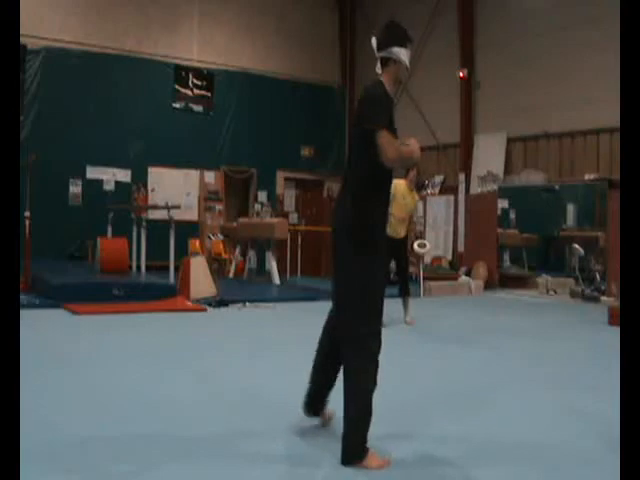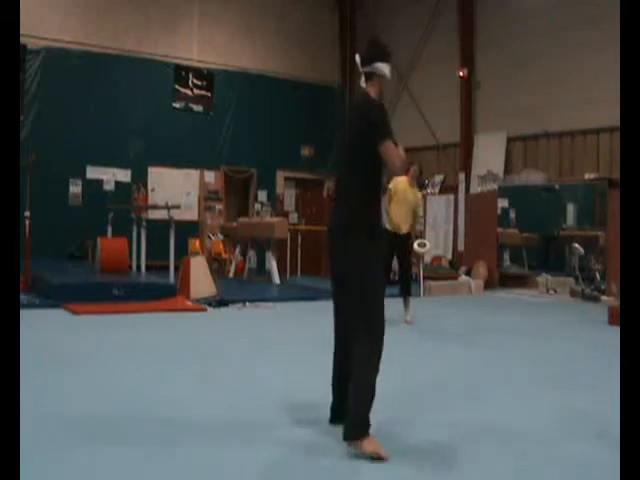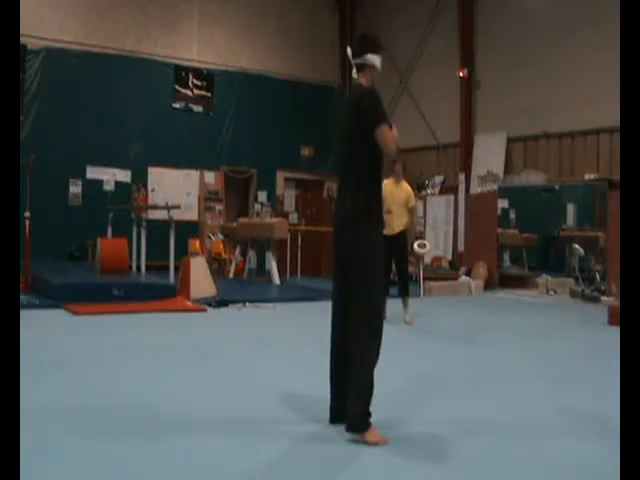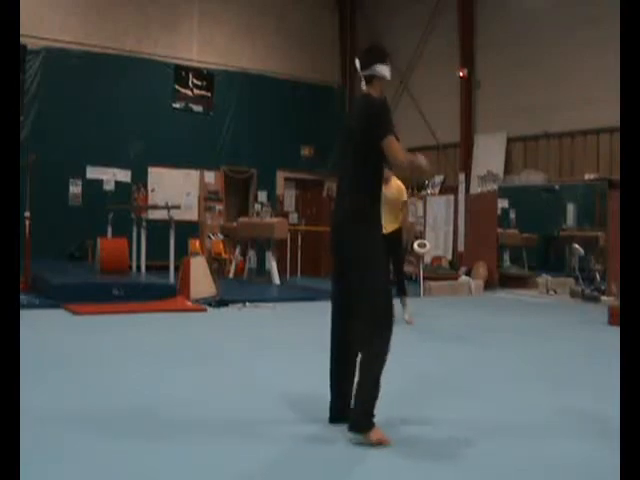
dt=0.3s
person 1, frame 1
left shoulder: (375, 96)
right shoulder: (378, 97)
right elbow: (390, 156)
left wrist: (404, 153)
right wrist: (412, 151)
left hip: (353, 222)
right hip: (362, 226)
left knee: (342, 316)
right knee: (363, 331)
left ankle: (315, 400)
right ankle: (355, 449)
person 1, frame 2
left shoulder: (356, 107)
right shoulder: (372, 107)
right elbow: (394, 165)
right wrist: (400, 154)
left hip: (342, 226)
right hip: (361, 228)
left knee: (347, 317)
right knee: (368, 324)
left ankle: (341, 409)
right ankle: (358, 428)
person 1, frame 3
left shoulder: (351, 101)
right shoulder: (367, 96)
right elbow: (389, 149)
right wrist: (395, 135)
left hip: (345, 218)
right hip: (363, 220)
left knee: (345, 313)
right knee: (367, 317)
left ankle: (340, 409)
right ankle: (358, 420)
person 1, frame 4
left shoulder: (357, 109)
right shoulder: (376, 107)
right elbow: (398, 159)
left wrist: (407, 166)
right wrist: (420, 164)
left hip: (344, 225)
right hip: (362, 226)
left knee: (346, 319)
right knee: (377, 319)
left ankle: (341, 408)
right ankle: (362, 420)
person 2, frame 1
left shoulder: (415, 198)
right shoulder: (396, 184)
left elbow: (410, 219)
left wrist: (409, 238)
right wrist: (394, 216)
left hip: (402, 238)
right hip: (387, 235)
left knee: (404, 275)
left ankle: (406, 314)
person 2, frame 2
left shoulder: (418, 195)
right shoulder: (396, 181)
left elbow: (415, 217)
right elbow: (386, 201)
left wrist: (411, 236)
right wrist: (391, 220)
left hip: (405, 235)
right hip: (389, 231)
left knee: (406, 272)
right knee: (384, 269)
left ankle: (407, 312)
person 2, frame 3
left shoulder: (408, 190)
right shoulder: (384, 185)
left elbow: (411, 214)
left wrist: (409, 237)
right wrist: (383, 212)
left hip: (400, 234)
right hip: (385, 234)
left knee: (403, 272)
right knee: (385, 271)
left ankle: (406, 312)
person 2, frame 4
left shoulder: (399, 185)
left elbow: (404, 208)
left wrist: (403, 231)
left hip: (395, 232)
right hip: (381, 233)
left knee: (398, 271)
left ankle: (405, 310)
